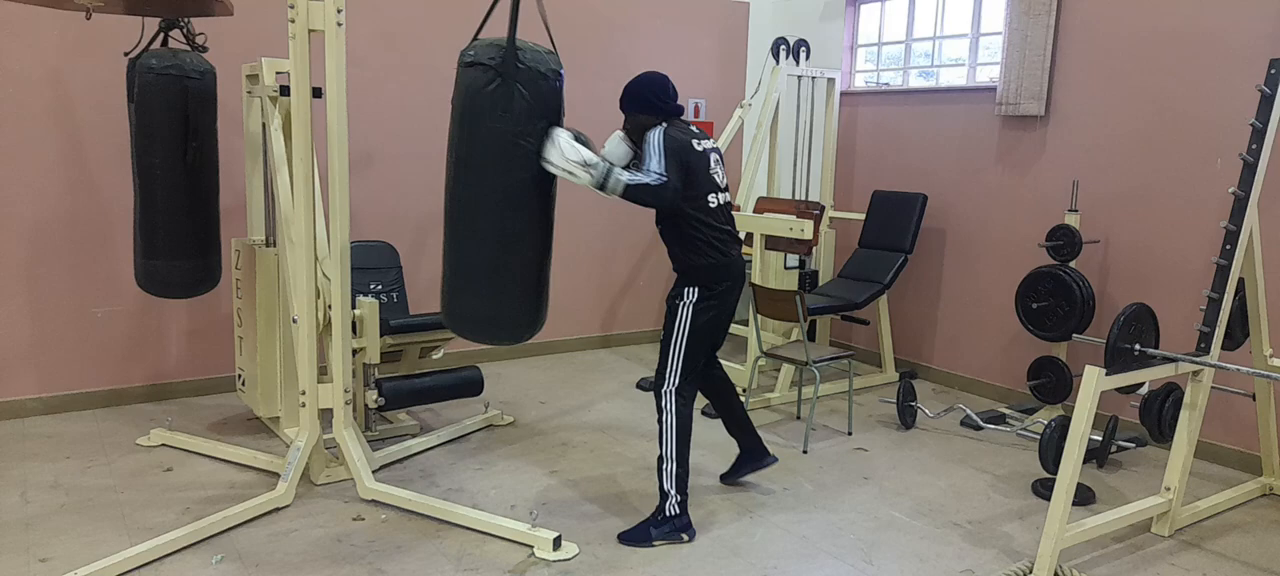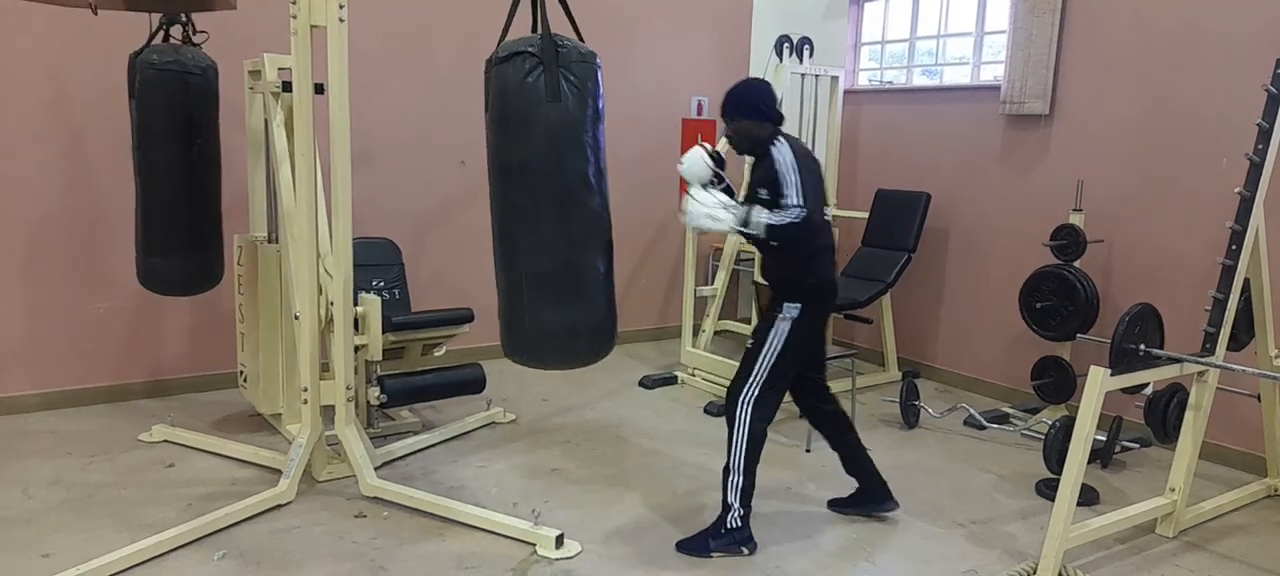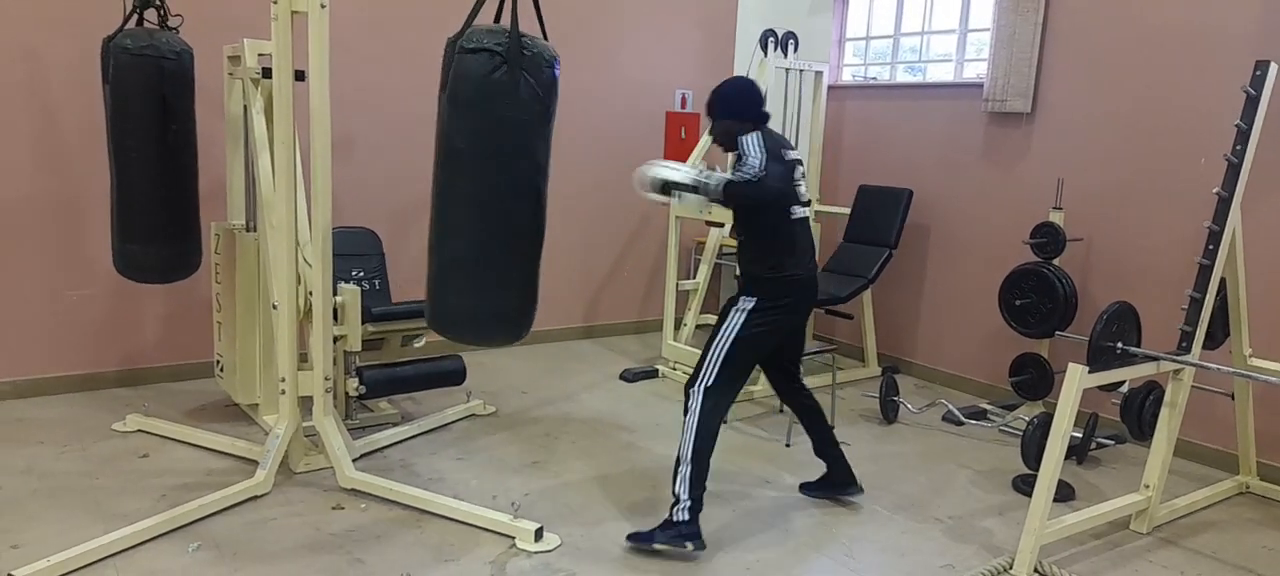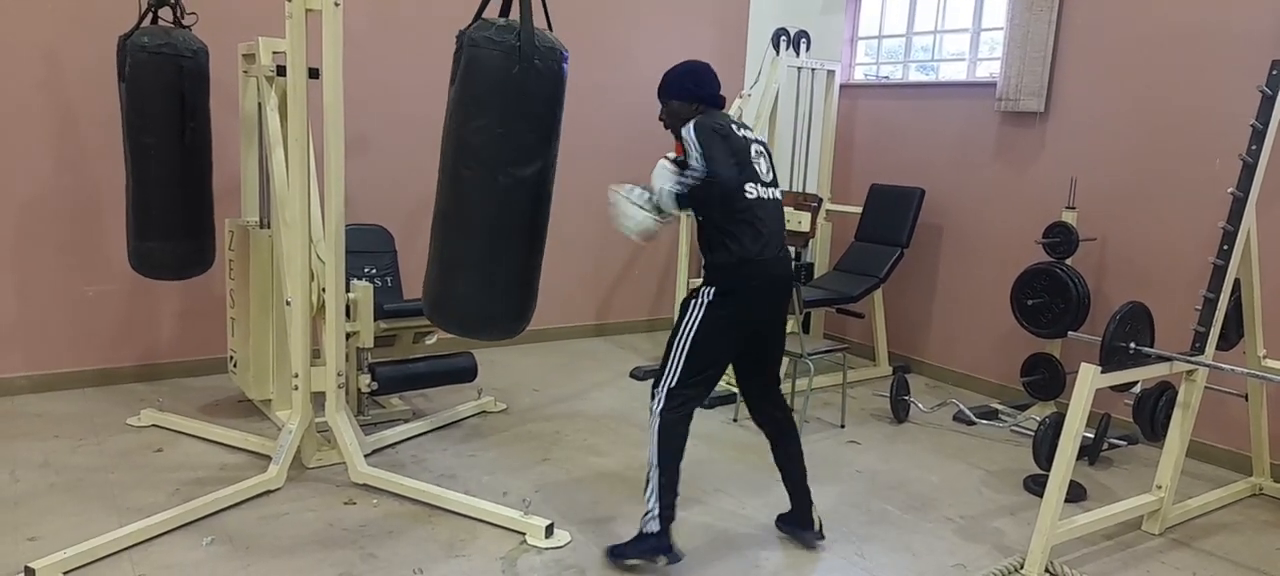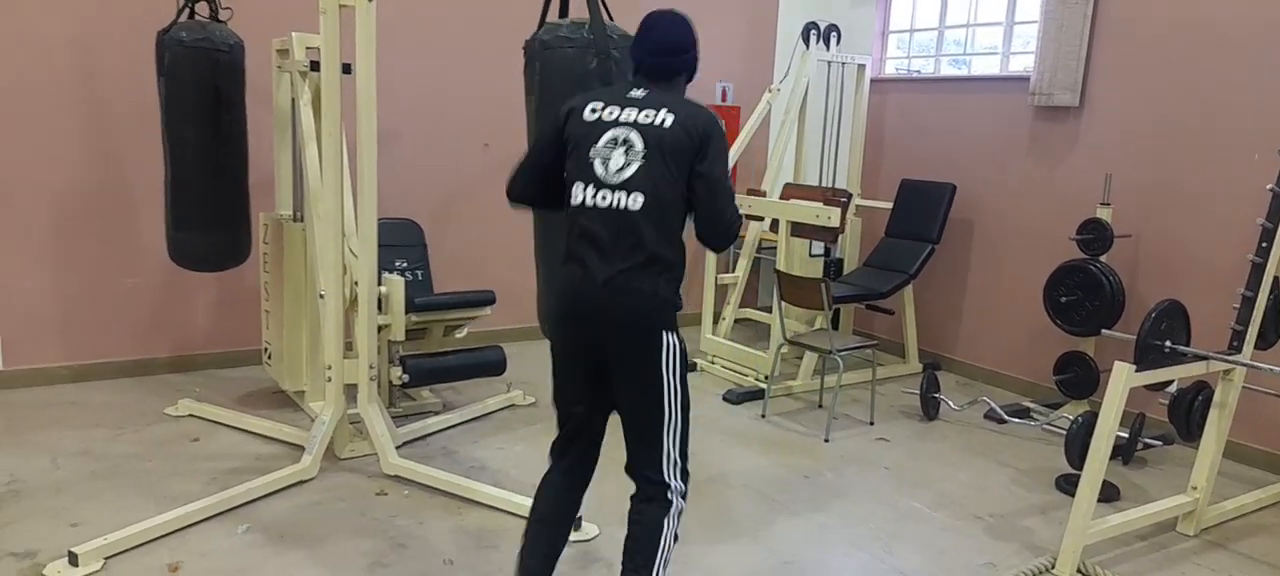
dt=1s
person 1, frame 1
left shoulder: (662, 139)
right shoulder: (696, 139)
left elbow: (655, 187)
left wrist: (585, 166)
right wrist: (620, 166)
left hip: (701, 280)
right hip: (727, 270)
left knee: (672, 387)
right knee: (700, 366)
left ankle: (673, 515)
right ankle: (752, 449)
person 1, frame 2
left shoulder: (784, 156)
right shoulder: (769, 159)
left elbow: (798, 221)
right elbow: (763, 225)
left wrist: (729, 214)
right wrist: (715, 184)
left hip: (800, 297)
right hip: (803, 294)
left knee: (748, 400)
right knee: (809, 391)
left ankle: (734, 526)
right ankle: (873, 489)
person 1, frame 3
left shoulder: (755, 146)
right shoulder: (779, 149)
left elbow: (756, 187)
right wrist: (713, 185)
left hip: (769, 293)
right hip: (797, 286)
left knee: (705, 390)
right knee: (787, 381)
left ankle: (682, 522)
right ankle: (840, 476)
person 1, frame 4
left shoulder: (699, 131)
right shoulder: (746, 136)
left elbow: (711, 181)
left wrist: (666, 201)
left hip: (731, 285)
right hip: (776, 279)
left knee: (673, 400)
right knee: (767, 397)
left ankle: (656, 534)
right ankle: (804, 516)
person 1, frame 5
left shoulder: (580, 112)
right shoulder: (697, 124)
left elbow: (521, 189)
right elbow: (719, 231)
left hip: (574, 312)
right hip: (645, 318)
left knee: (571, 453)
right knee: (660, 481)
